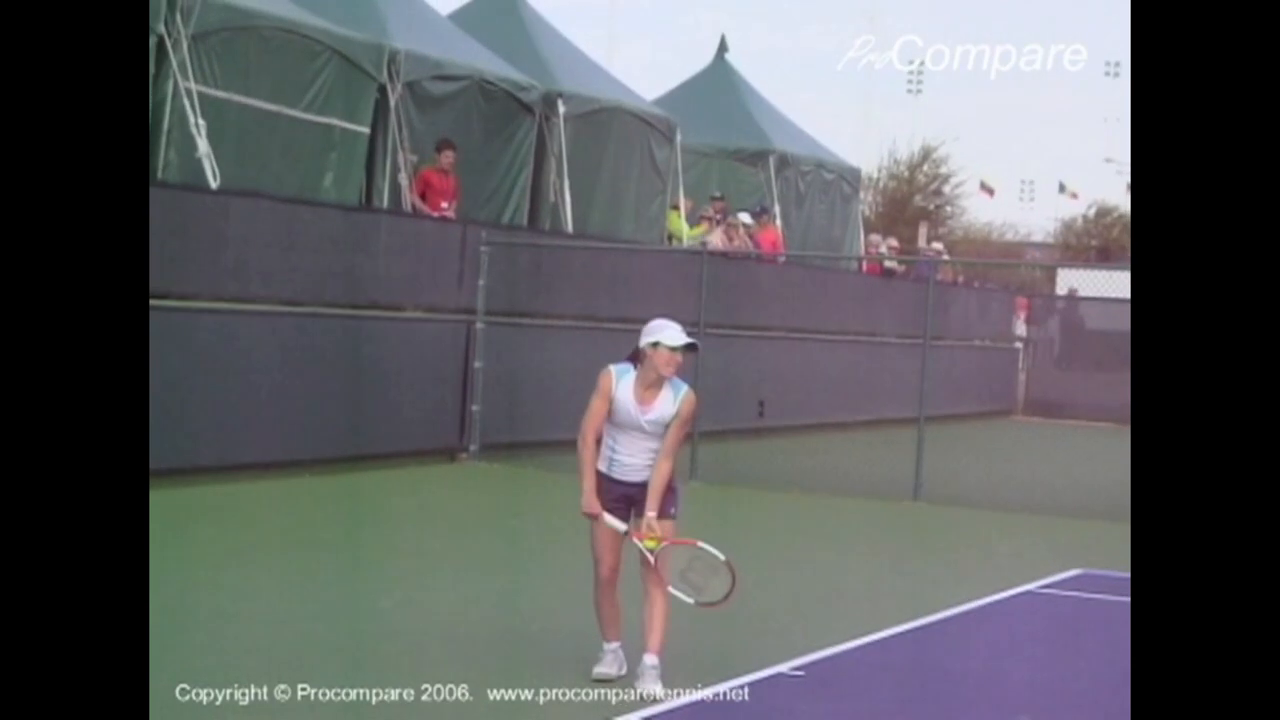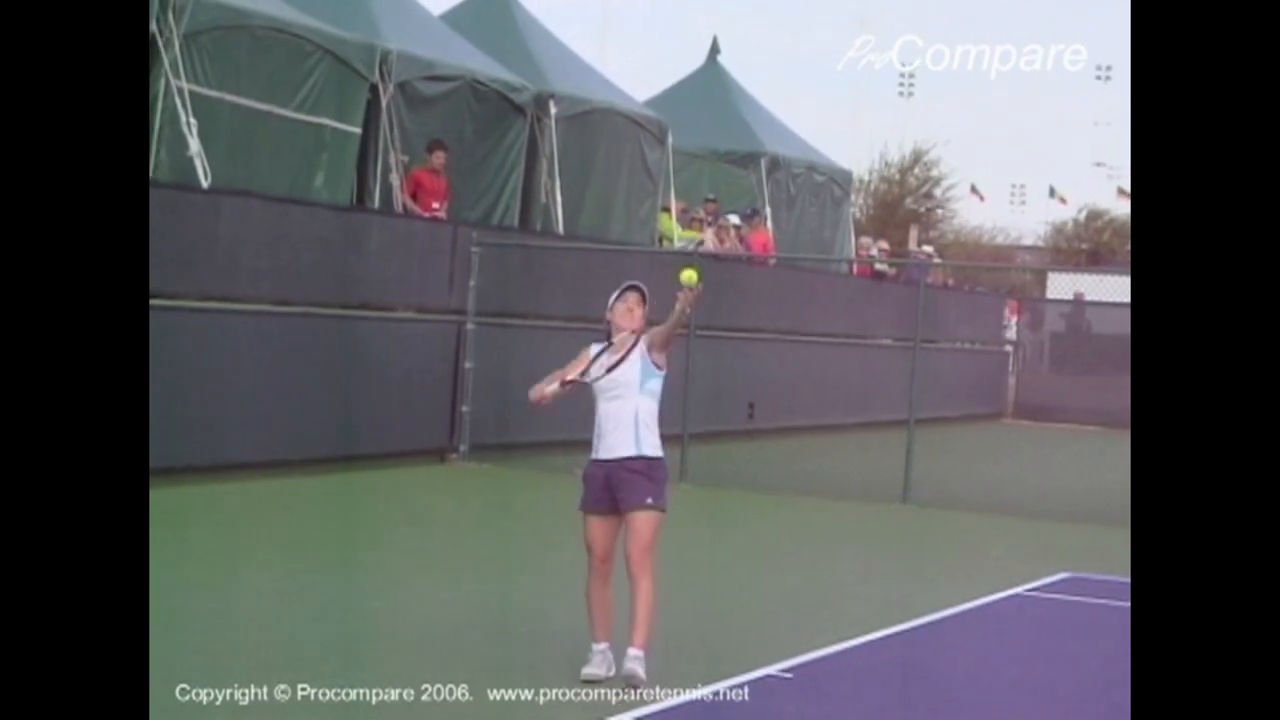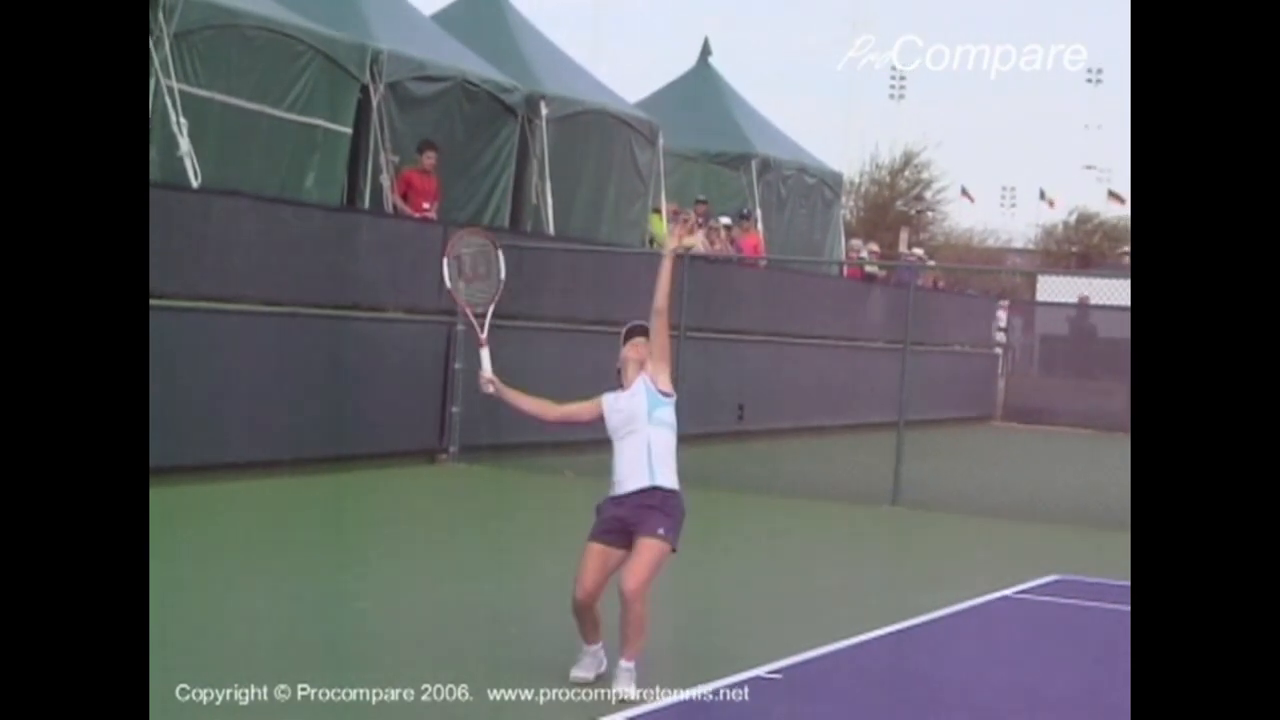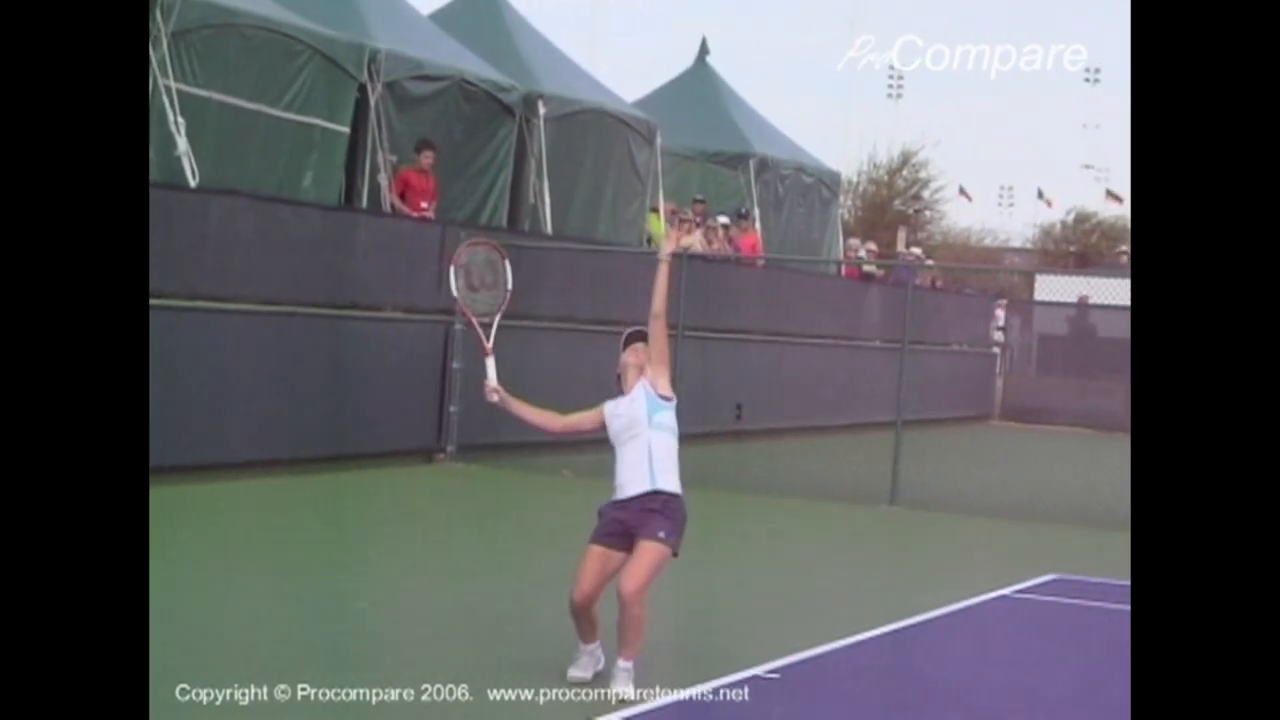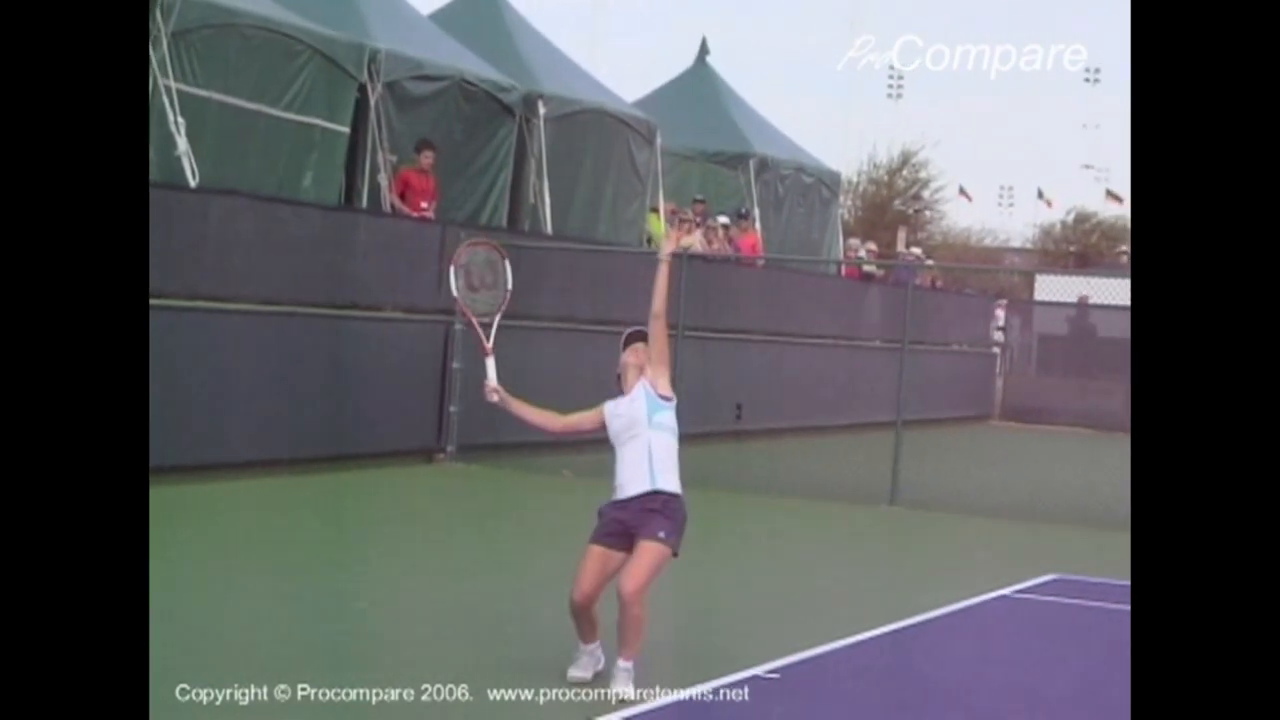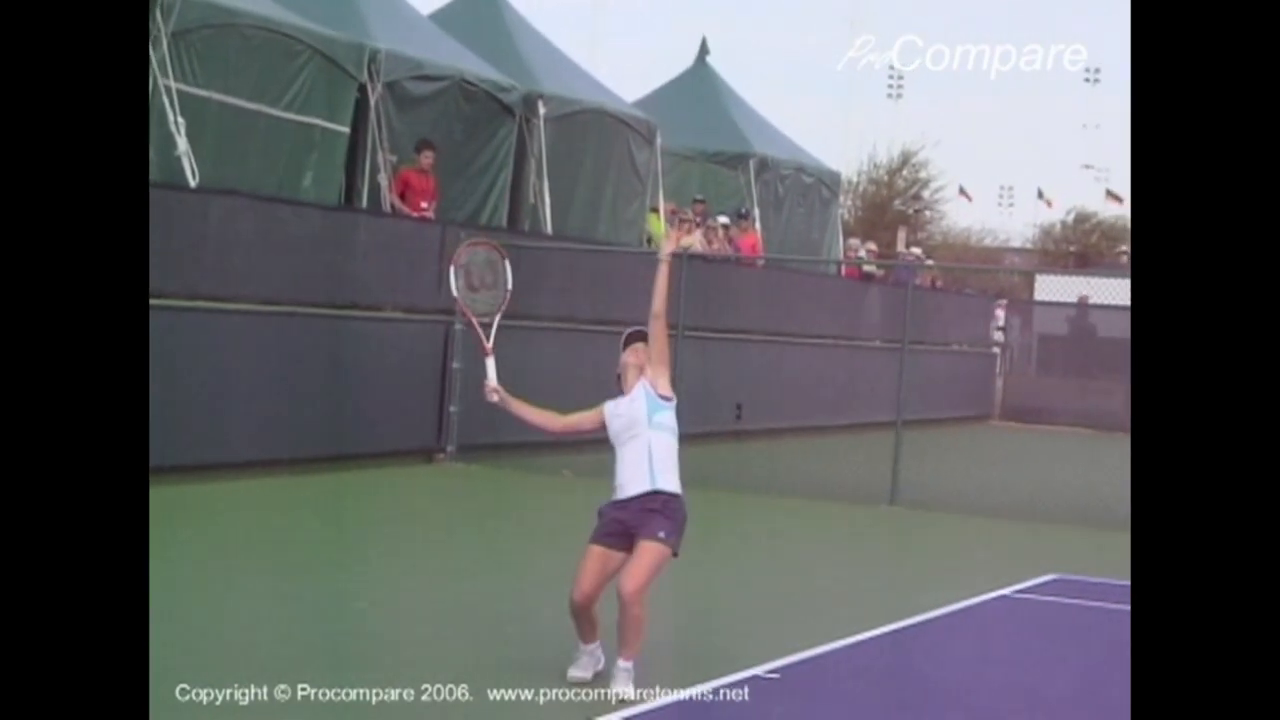
dt=0.5s
person 1, frame 1
left shoulder: (683, 399)
right shoulder: (613, 378)
left elbow: (665, 458)
right elbow: (589, 435)
left wrist: (650, 513)
right wrist: (589, 490)
left hip: (657, 487)
right hip: (611, 483)
left knee: (656, 573)
right knee: (605, 573)
left ankle: (650, 665)
right ankle: (612, 652)
person 1, frame 2
left shoulder: (652, 345)
right shoulder: (594, 354)
left elbow: (664, 334)
right elbow: (563, 377)
left wrist: (681, 310)
right wrist: (544, 389)
left hip: (644, 467)
right hip: (602, 467)
left knee: (639, 564)
right knee: (598, 563)
left ankle: (635, 656)
right ankle: (601, 651)
person 1, frame 3
left shoulder: (657, 380)
right shoulder: (608, 403)
left elbow: (659, 314)
right elbow: (554, 411)
left wrist: (668, 255)
right wrist: (500, 389)
left hip: (660, 504)
right hip: (617, 506)
left knee: (632, 590)
right knee: (583, 595)
left ankle: (627, 668)
right ankle: (592, 652)
person 1, frame 4
left shoulder: (657, 384)
right shoulder: (610, 410)
left elbow: (657, 318)
right elbow: (557, 423)
left wrist: (664, 260)
right wrist: (505, 399)
left hip: (661, 508)
right hip: (620, 509)
left knee: (630, 591)
right knee: (581, 597)
left ankle: (625, 668)
right ankle: (589, 652)
person 1, frame 5
left shoulder: (657, 386)
right shoulder: (610, 410)
left elbow: (657, 318)
right elbow: (557, 422)
left wrist: (664, 260)
right wrist: (505, 400)
left hip: (661, 507)
right hip: (619, 509)
left knee: (630, 591)
right knee: (580, 597)
left ankle: (625, 669)
right ankle: (589, 652)
person 1, frame 6
left shoulder: (657, 384)
right shoulder: (610, 410)
left elbow: (657, 317)
right elbow: (556, 423)
left wrist: (664, 260)
right wrist: (505, 399)
left hip: (661, 507)
right hip: (620, 508)
left knee: (630, 591)
right knee: (581, 597)
left ankle: (625, 669)
right ankle: (590, 652)
